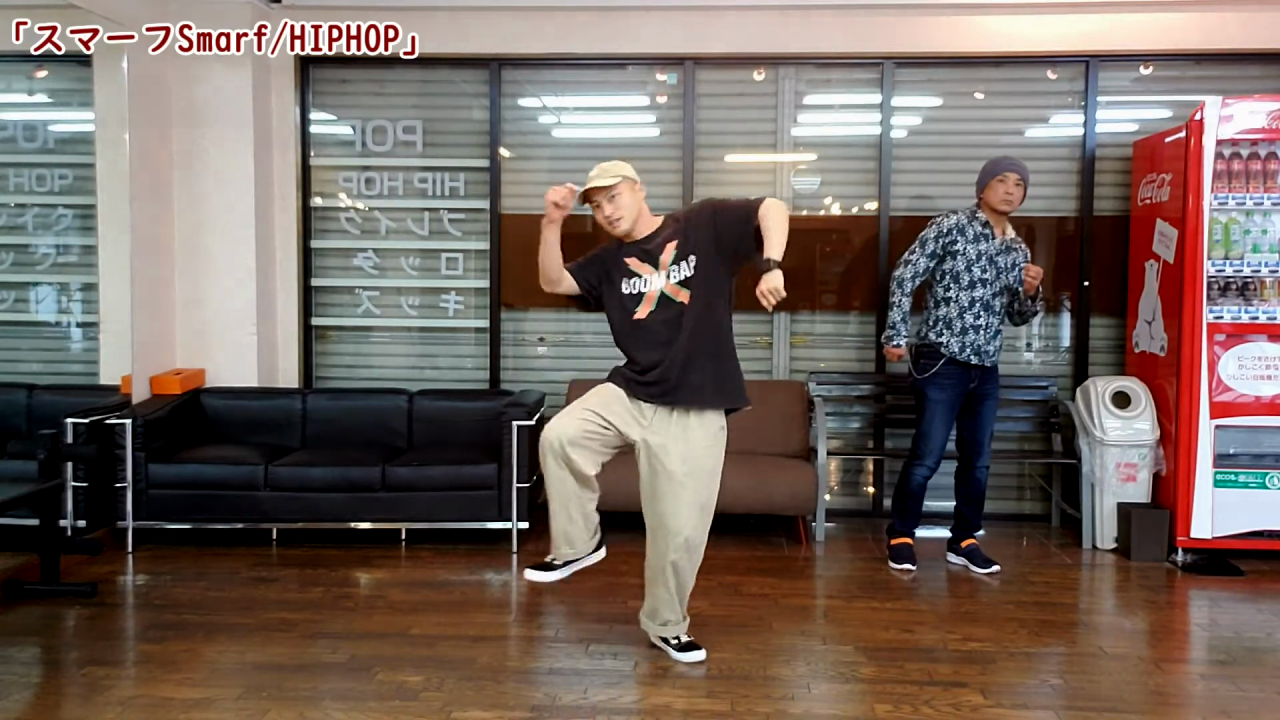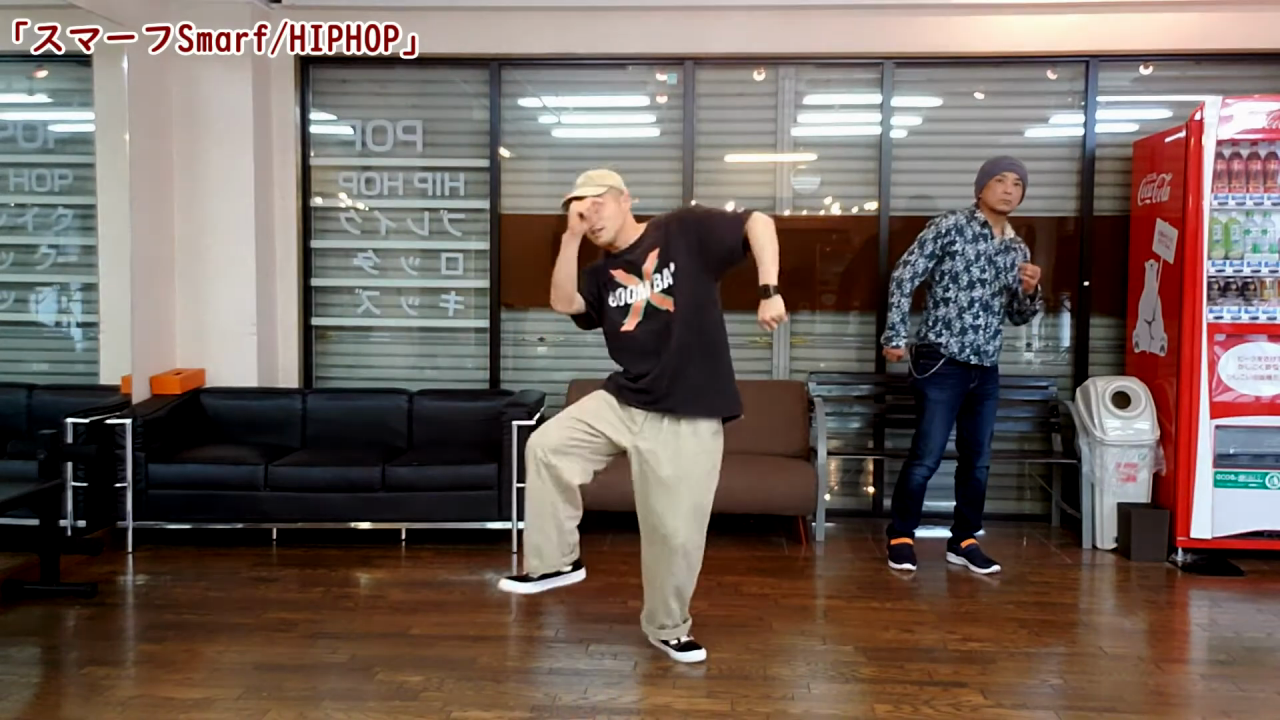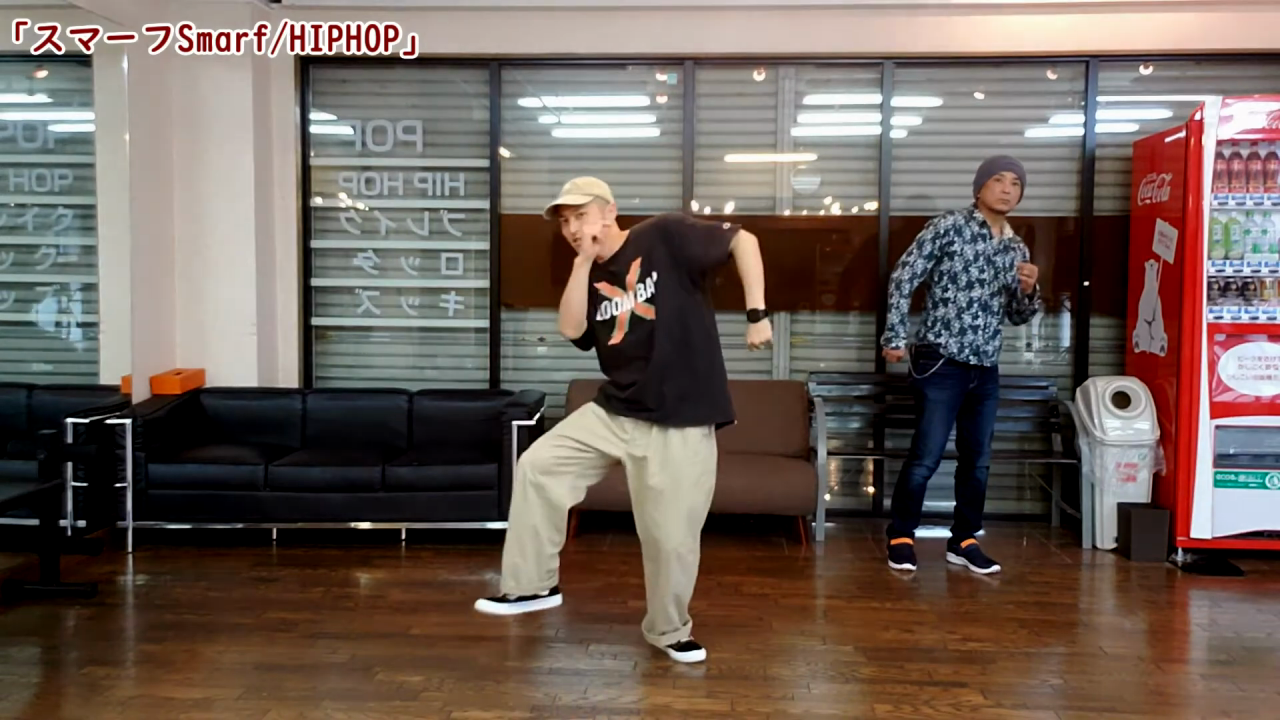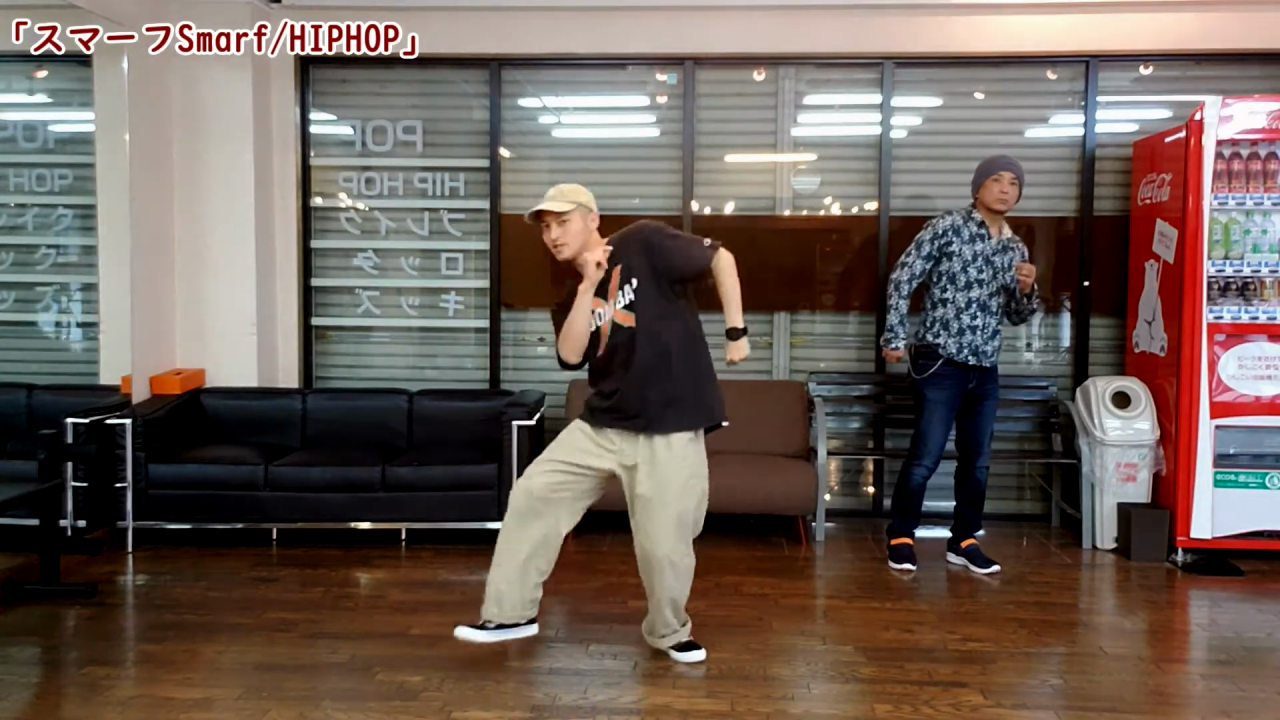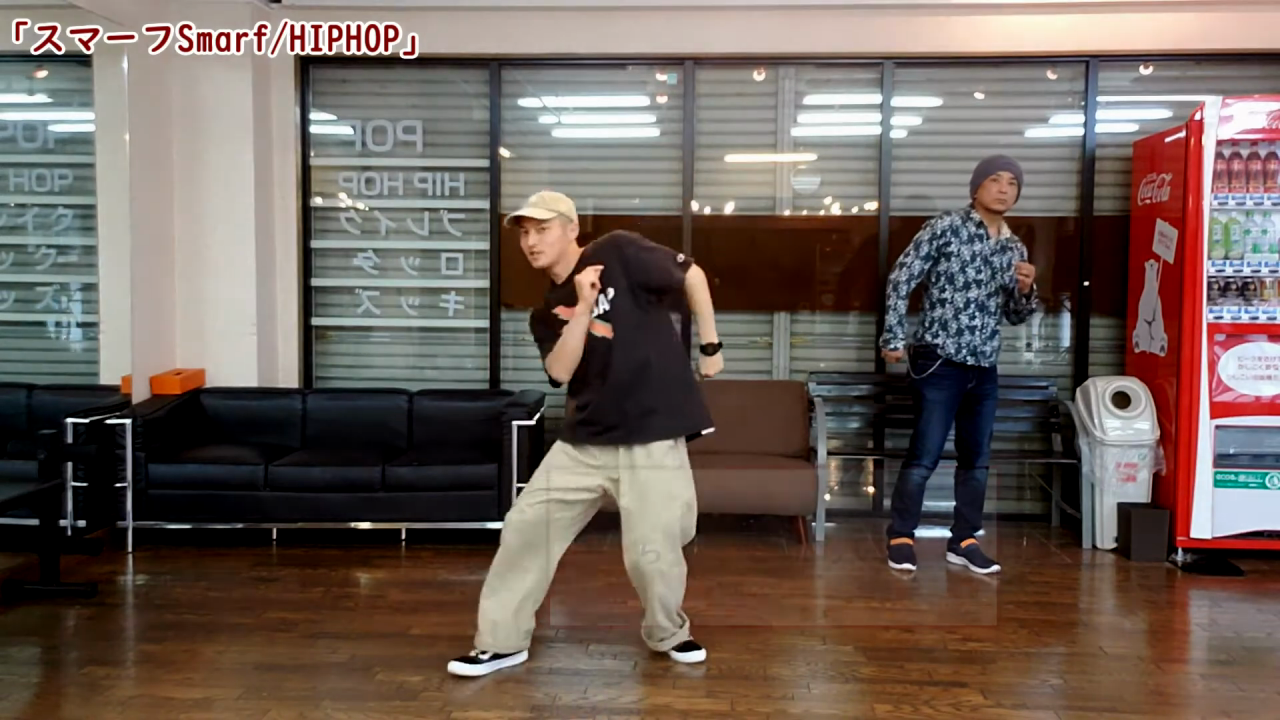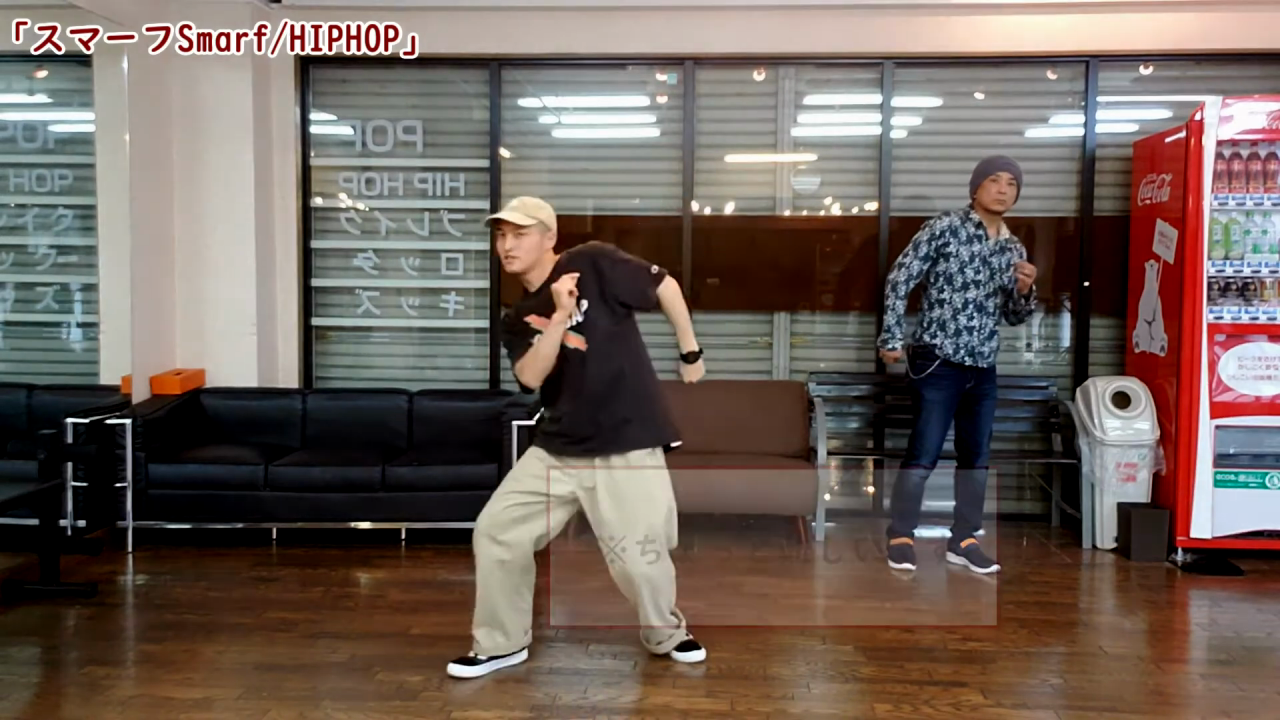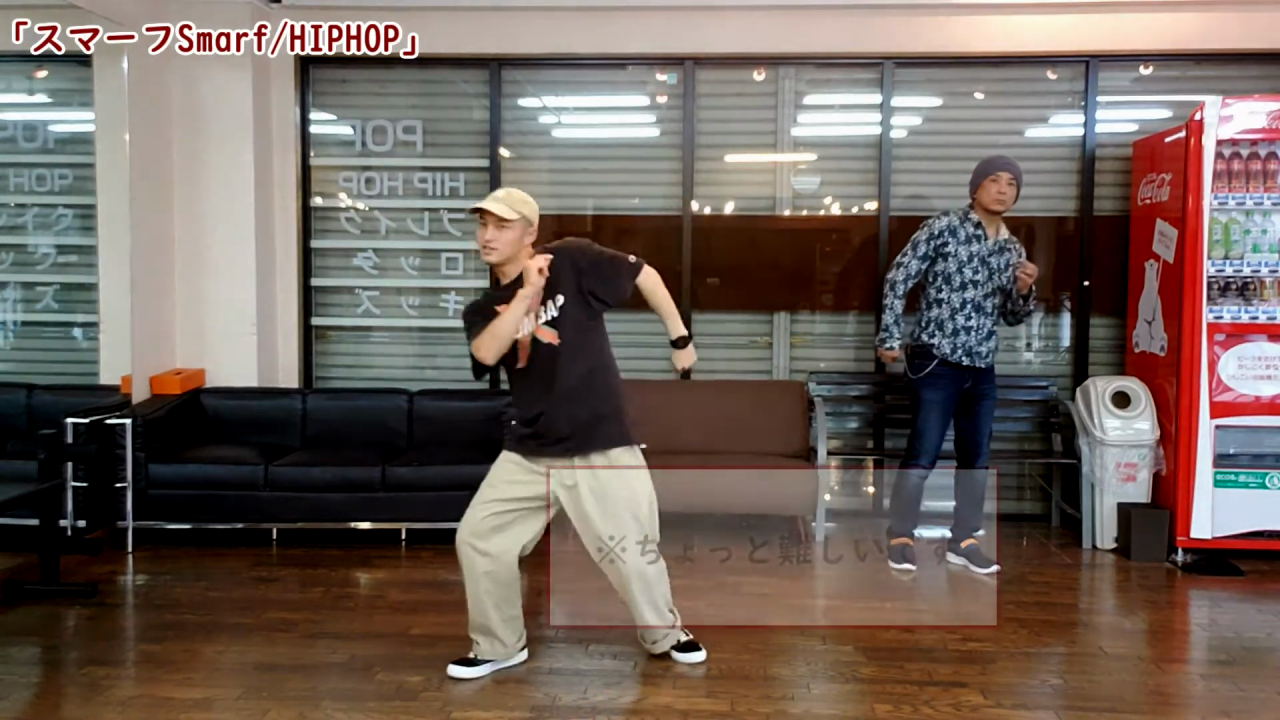
dt=0.1s
person 1, frame 1
left shoulder: (705, 222)
right shoulder: (609, 261)
left elbow: (772, 207)
right elbow: (553, 282)
left wrist: (771, 265)
right wrist: (551, 222)
left hip: (696, 404)
right hip: (630, 391)
left knee: (680, 524)
right knee: (559, 438)
left ankle: (665, 625)
right ankle: (577, 544)
person 1, frame 2
left shoulder: (685, 228)
right shoulder: (603, 273)
left elbow: (759, 223)
right elbow: (562, 303)
left wrist: (769, 291)
right wrist: (571, 239)
left hip: (692, 409)
right hip: (623, 399)
left knee: (676, 528)
right knee: (546, 449)
left ankle: (667, 627)
right ankle: (555, 561)
person 1, frame 3
left shoulder: (665, 236)
right shoulder: (588, 284)
left elbow: (741, 239)
right elbow: (570, 329)
left wrist: (757, 313)
right wrist: (583, 260)
left hip: (683, 419)
right hip: (615, 412)
left knee: (670, 534)
right knee: (536, 467)
left ankle: (668, 629)
right ankle: (533, 583)
person 1, frame 4
left shoulder: (643, 243)
right shoulder: (569, 303)
left elbow: (719, 258)
right elbow: (570, 354)
left wrist: (735, 330)
right wrist: (590, 287)
left hip: (671, 426)
right hip: (603, 424)
left knee: (664, 540)
right knee: (531, 498)
left ankle: (668, 631)
right ankle: (510, 614)
person 1, frame 5
left shoulder: (619, 253)
right shoulder: (547, 315)
left elbow: (691, 274)
right elbow: (561, 372)
left wrist: (709, 346)
right wrist: (582, 306)
left hip: (652, 438)
right hip: (584, 441)
left knee: (652, 551)
right knee: (525, 526)
left ankle: (668, 633)
right ankle: (502, 640)
person 1, frame 6
left shoulder: (594, 263)
right shoulder: (516, 318)
left elbow: (662, 285)
right elbow: (532, 377)
left wrist: (690, 351)
right wrist: (556, 309)
left hip: (624, 445)
right hip: (556, 448)
left knee: (639, 554)
right knee: (495, 532)
left ankle: (666, 632)
right ankle: (501, 644)
person 1, frame 7
left shoulder: (573, 259)
right shoulder: (484, 310)
left elbow: (643, 275)
right elbow: (486, 355)
left wrist: (680, 338)
right wrist: (529, 294)
left hip: (601, 444)
right hip: (529, 452)
left knee: (630, 554)
right knee: (477, 539)
left ankle: (663, 632)
right ankle: (498, 645)
person 2, frame 1
left shoulder: (1018, 250)
right shoulder: (951, 226)
left elbow: (1017, 316)
right elbow: (905, 276)
left wrist: (1031, 293)
right wrist: (896, 335)
left hip: (986, 369)
right hip: (941, 363)
left knee: (977, 460)
right knee: (926, 456)
left ankle: (963, 540)
right ankle: (900, 536)
person 2, frame 2
left shoulder: (1018, 250)
right shoulder: (950, 226)
left elbow: (1018, 316)
right elbow: (904, 276)
left wrist: (1030, 292)
right wrist: (896, 335)
left hip: (986, 369)
right hip: (941, 363)
left knee: (977, 460)
right knee: (926, 456)
left ankle: (963, 540)
right ankle: (900, 536)
person 2, frame 3
left shoulder: (1017, 249)
right shoulder: (948, 227)
left elbow: (1018, 316)
right elbow: (903, 277)
left wrist: (1029, 291)
right wrist: (895, 336)
left hip: (985, 369)
right hip: (940, 363)
left knee: (977, 460)
right knee: (926, 456)
left ankle: (964, 540)
right ankle: (900, 536)
person 2, frame 4
left shoulder: (1016, 249)
right shoulder: (947, 227)
left elbow: (1016, 315)
right elbow: (903, 278)
left wrist: (1027, 290)
right wrist: (895, 338)
left hip: (985, 369)
right hip: (940, 363)
left knee: (977, 460)
right knee: (926, 456)
left ankle: (963, 539)
right ankle: (900, 536)
person 2, frame 5
left shoulder: (1015, 249)
right shoulder: (946, 227)
left elbow: (1016, 315)
right elbow: (901, 279)
left wrist: (1025, 290)
right wrist: (893, 338)
left hip: (984, 369)
right hip: (939, 363)
left knee: (977, 461)
right knee: (924, 457)
left ankle: (963, 540)
right ankle: (900, 536)
person 2, frame 6
left shoulder: (1014, 250)
right shoulder: (944, 227)
left elbow: (1014, 316)
right elbow: (900, 279)
left wrist: (1025, 290)
right wrist: (891, 338)
left hip: (983, 369)
right hip: (938, 363)
left knee: (977, 460)
right knee: (924, 457)
left ankle: (963, 539)
right ankle: (900, 535)
person 2, frame 7
left shoulder: (1013, 250)
right shoulder: (943, 227)
left elbow: (1013, 316)
right elbow: (898, 278)
left wrist: (1024, 290)
right wrist: (889, 337)
left hip: (981, 369)
right hip: (936, 363)
left knee: (976, 460)
right knee: (922, 457)
left ankle: (963, 539)
right ankle: (900, 536)
